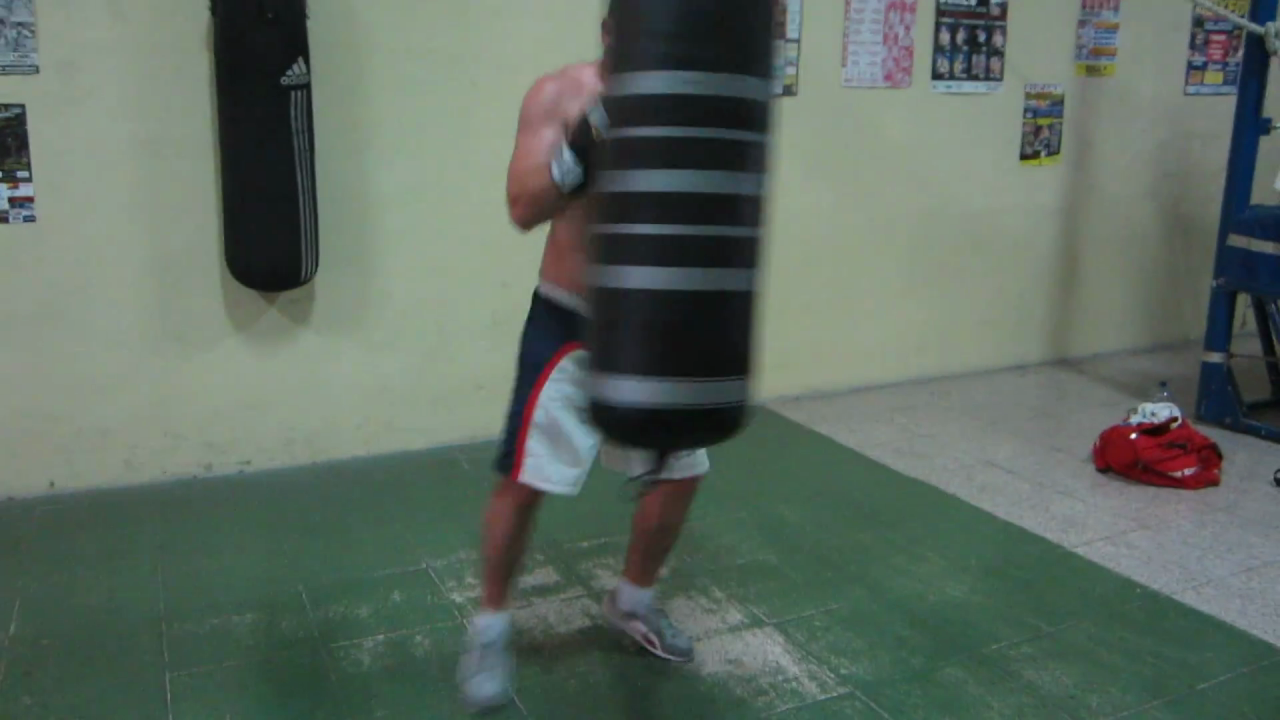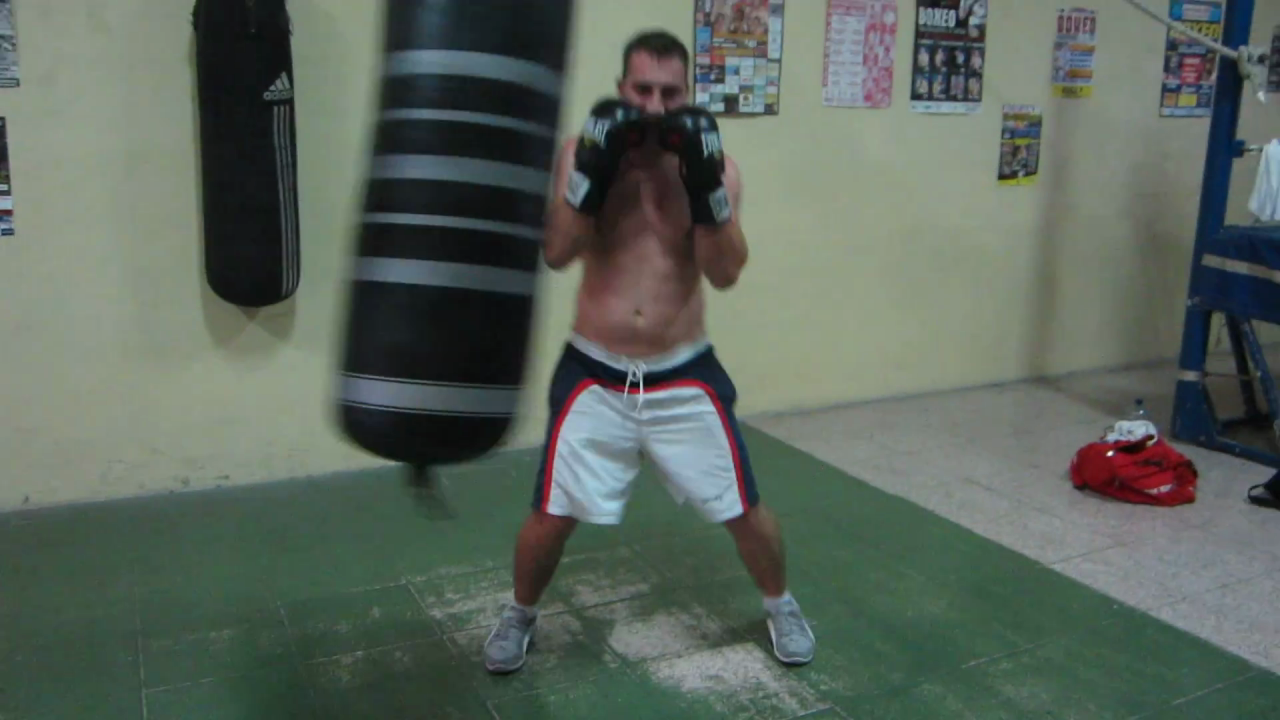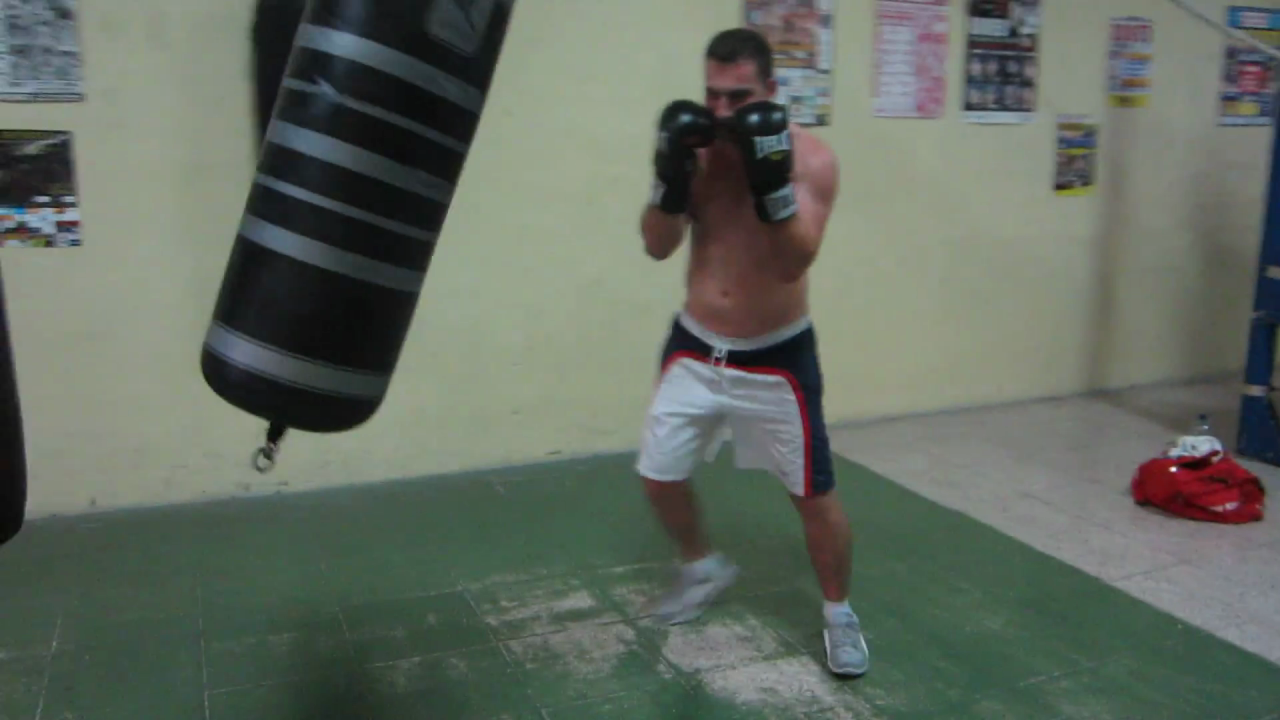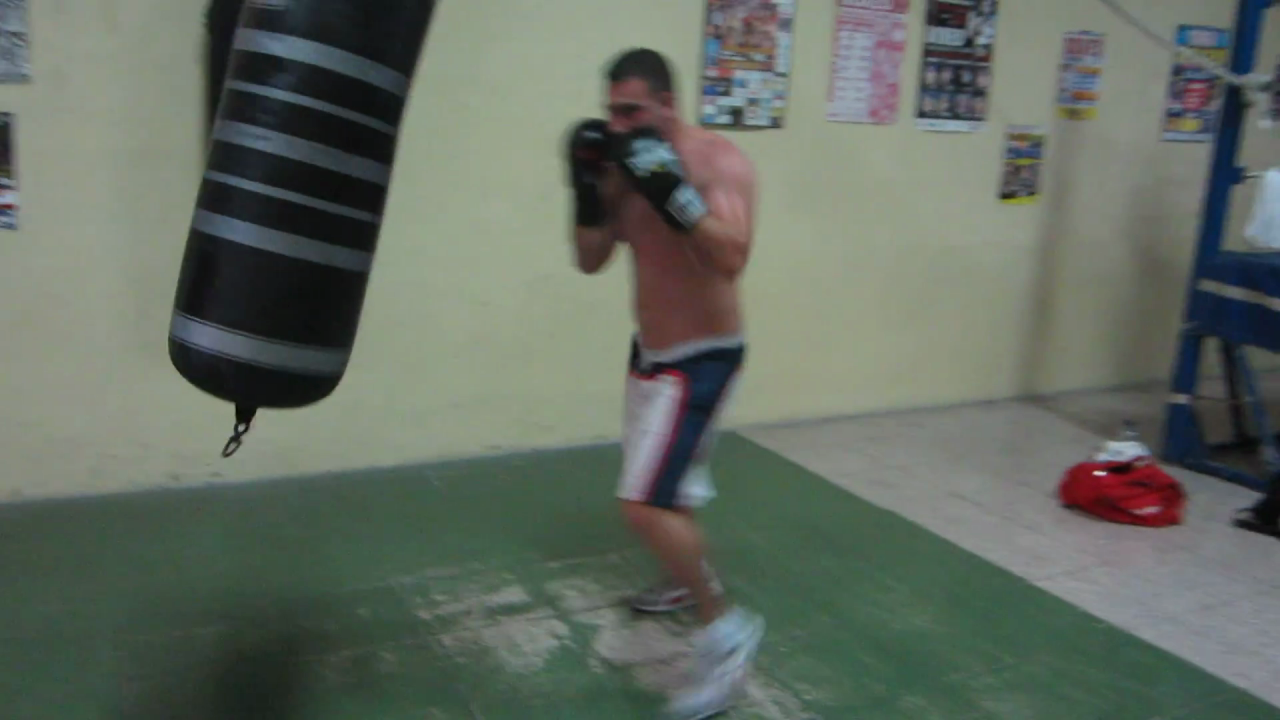
dt=0.3s
person 1, frame 1
right shoulder: (559, 94)
right elbow: (523, 207)
right wrist: (591, 137)
right hip: (568, 323)
left knee: (683, 476)
right knee: (523, 481)
left ankle: (632, 599)
right ankle: (489, 624)
person 1, frame 2
left shoulder: (708, 160)
right shoulder: (583, 149)
left elbow: (725, 273)
right elbow: (556, 252)
left wrist: (708, 184)
right wrist: (593, 170)
left hip: (685, 375)
right hip: (594, 373)
left knee: (745, 512)
right knee: (553, 514)
left ankle: (780, 603)
right ankle: (520, 612)
person 1, frame 3
left shoulder: (812, 155)
right shoulder: (695, 143)
left elbow: (793, 264)
right elbow: (657, 246)
left wrist: (773, 181)
right wrist: (670, 173)
left hip: (777, 355)
right hip: (697, 345)
left knee: (813, 495)
right knee: (659, 478)
left ankle: (838, 612)
right ankle: (704, 567)
person 1, frame 4
left shoulder: (720, 161)
right shoulder: (626, 172)
left elbow: (730, 258)
right elbow: (590, 259)
left wrist: (672, 189)
right wrist: (587, 189)
left hip: (701, 361)
right hip: (651, 355)
left knee: (651, 506)
right knee: (656, 489)
left ankle: (724, 631)
right ankle: (688, 581)
